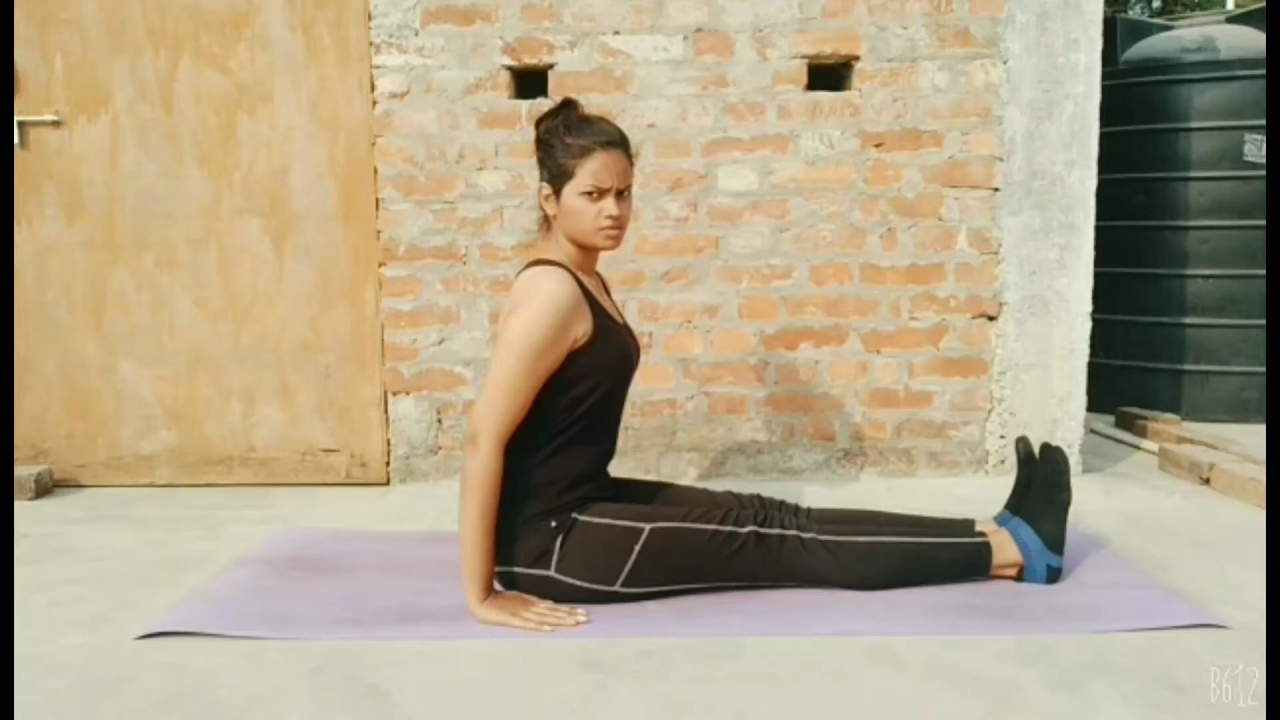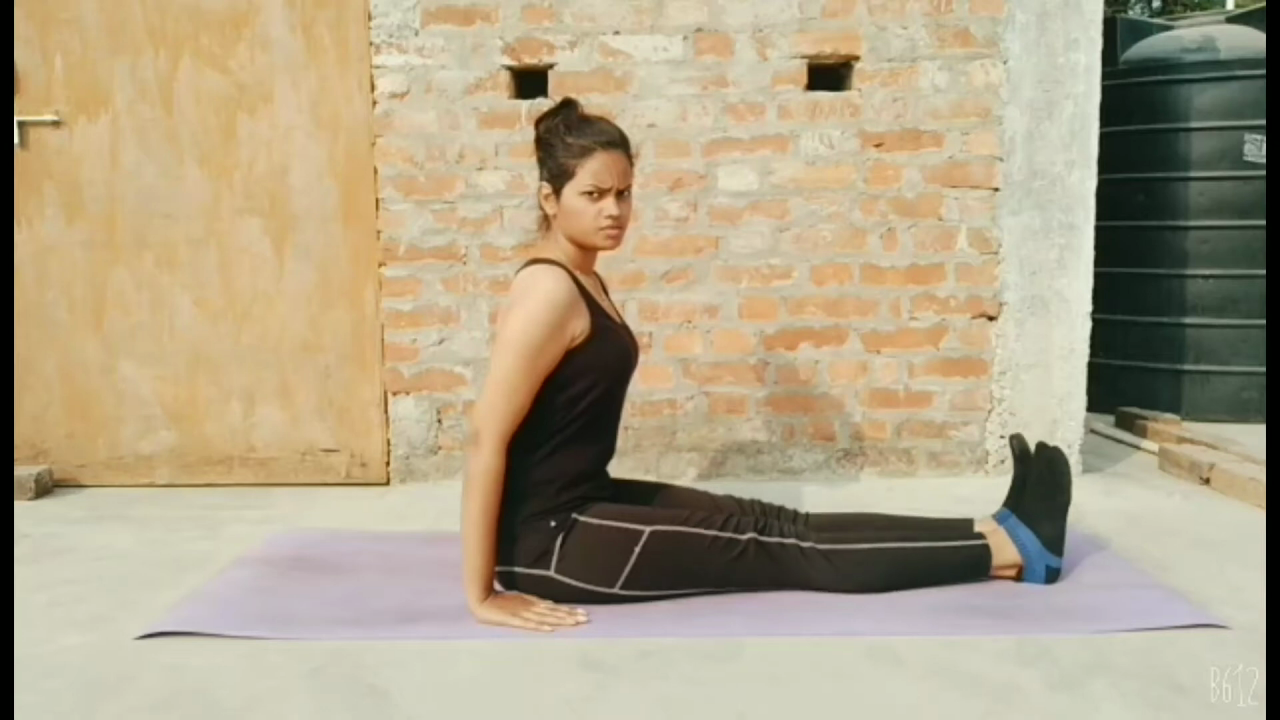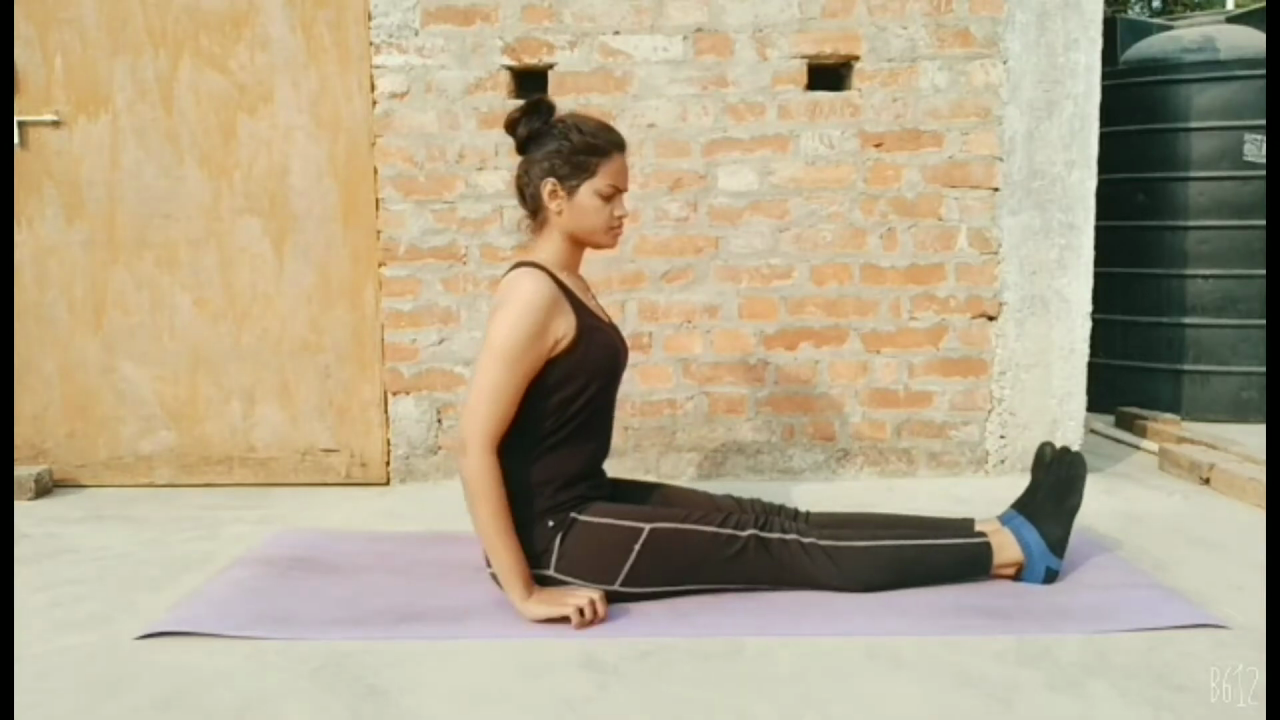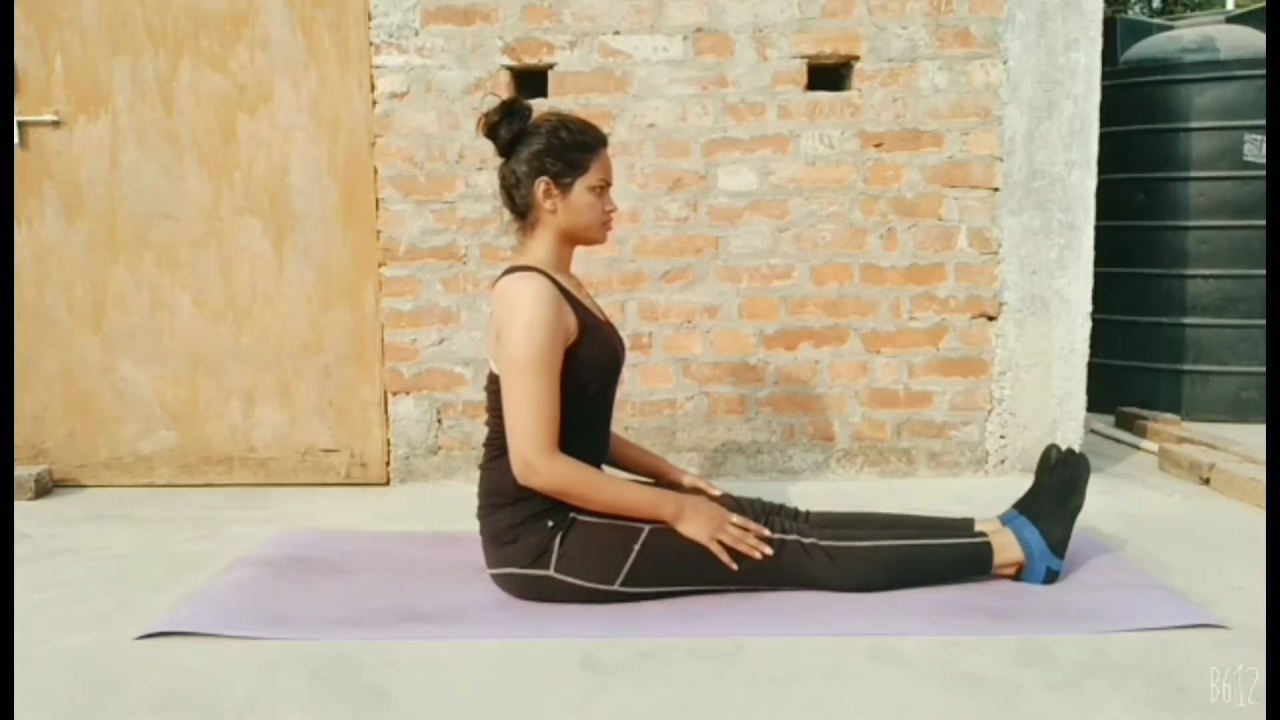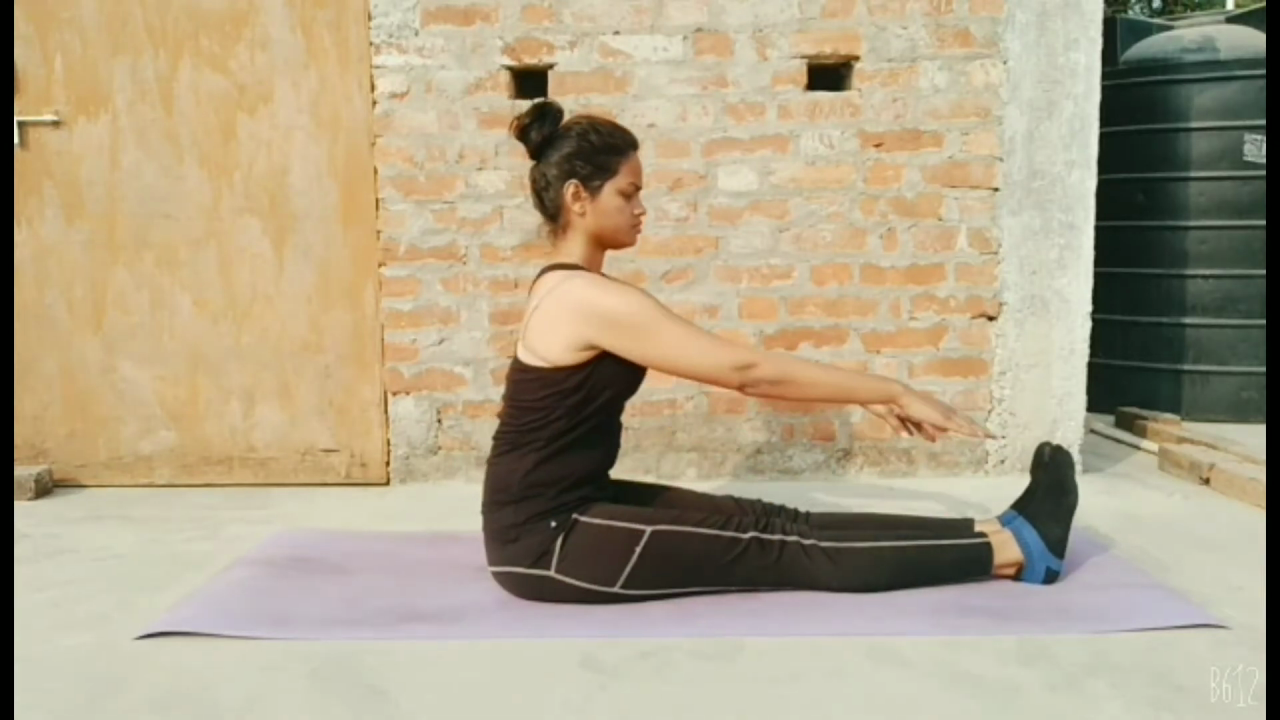
dt=1s
person 1, frame 1
left shoulder: (582, 281)
right shoulder: (551, 293)
right elbow: (484, 437)
right wrist: (482, 594)
left hip: (580, 508)
right hip: (549, 540)
left knee: (769, 519)
right knee: (772, 541)
left ankle: (1002, 536)
right ankle: (1015, 550)
person 1, frame 2
left shoulder: (580, 281)
right shoulder: (548, 292)
right elbow: (486, 439)
right wrist: (484, 592)
left hip: (581, 506)
right hip: (550, 539)
left knee: (773, 524)
right knee: (776, 546)
left ankle: (1002, 536)
right ankle: (1013, 551)
person 1, frame 3
left shoulder: (564, 284)
right shoulder: (533, 295)
right elbow: (475, 447)
right wrist: (521, 587)
left hip: (579, 505)
right hip: (549, 535)
left knee: (768, 521)
right knee: (771, 545)
left ankle: (1000, 535)
right ankle: (1012, 549)
person 1, frame 4
left shoulder: (558, 286)
right shoulder: (531, 299)
right elbow: (537, 463)
left wrist: (671, 476)
right wrist: (677, 511)
left hip: (569, 519)
right hip: (542, 540)
left knee: (774, 521)
right knee: (777, 543)
left ankle: (1000, 534)
right ankle: (1013, 549)
person 1, frame 5
left shoulder: (578, 288)
right shoulder: (585, 300)
left elbow: (726, 361)
right elbow: (745, 368)
left wrist: (868, 394)
right wrist: (892, 391)
left hip: (571, 511)
right hip: (543, 542)
left knee: (768, 523)
right knee: (771, 544)
left ankle: (996, 534)
right ankle: (1011, 550)
